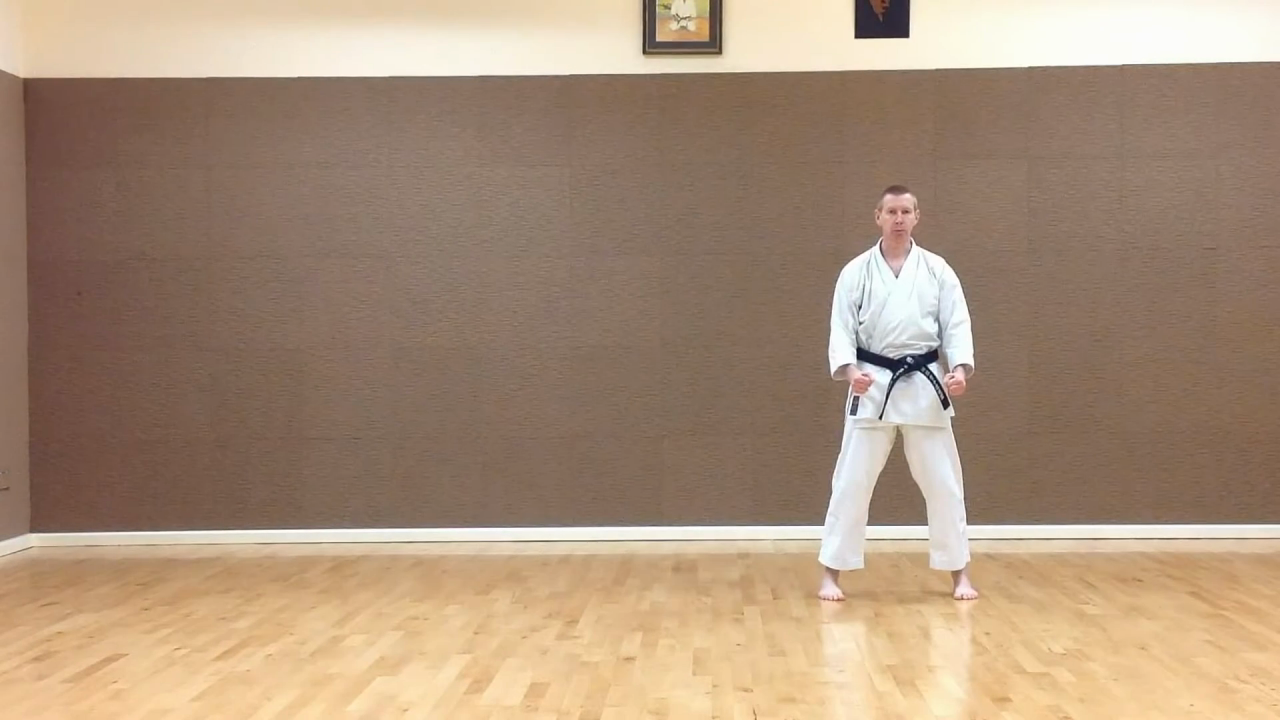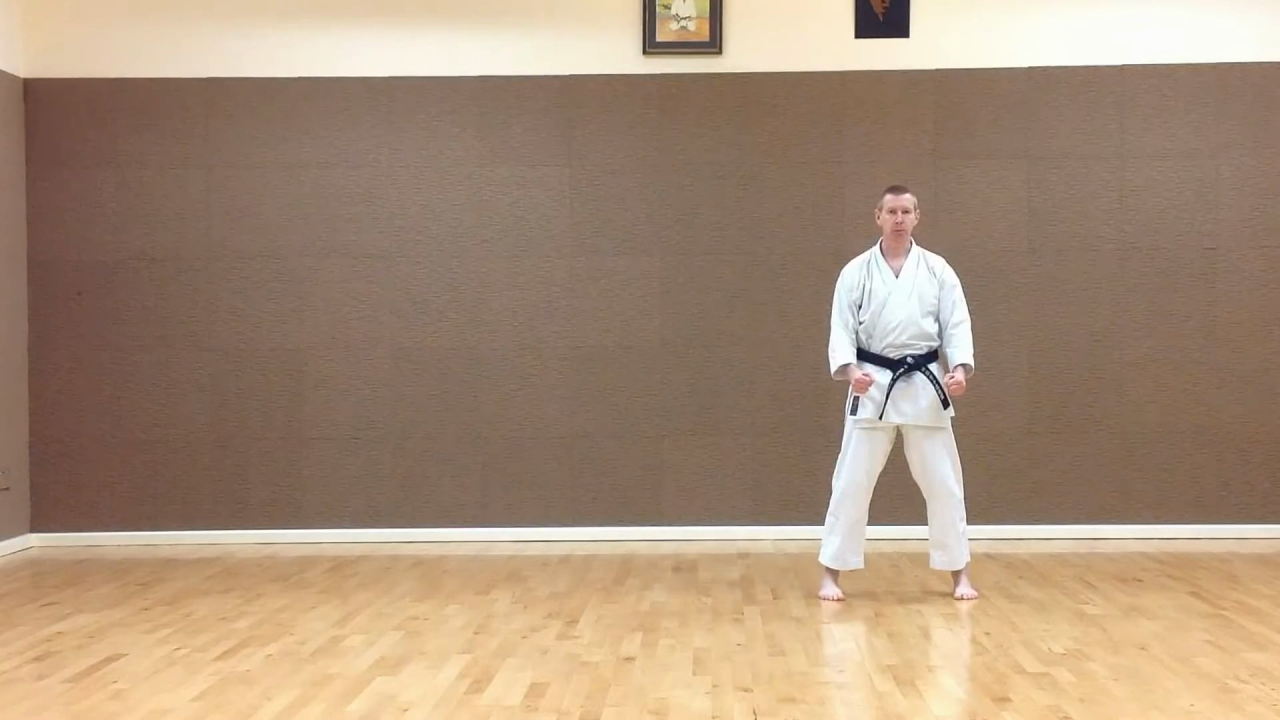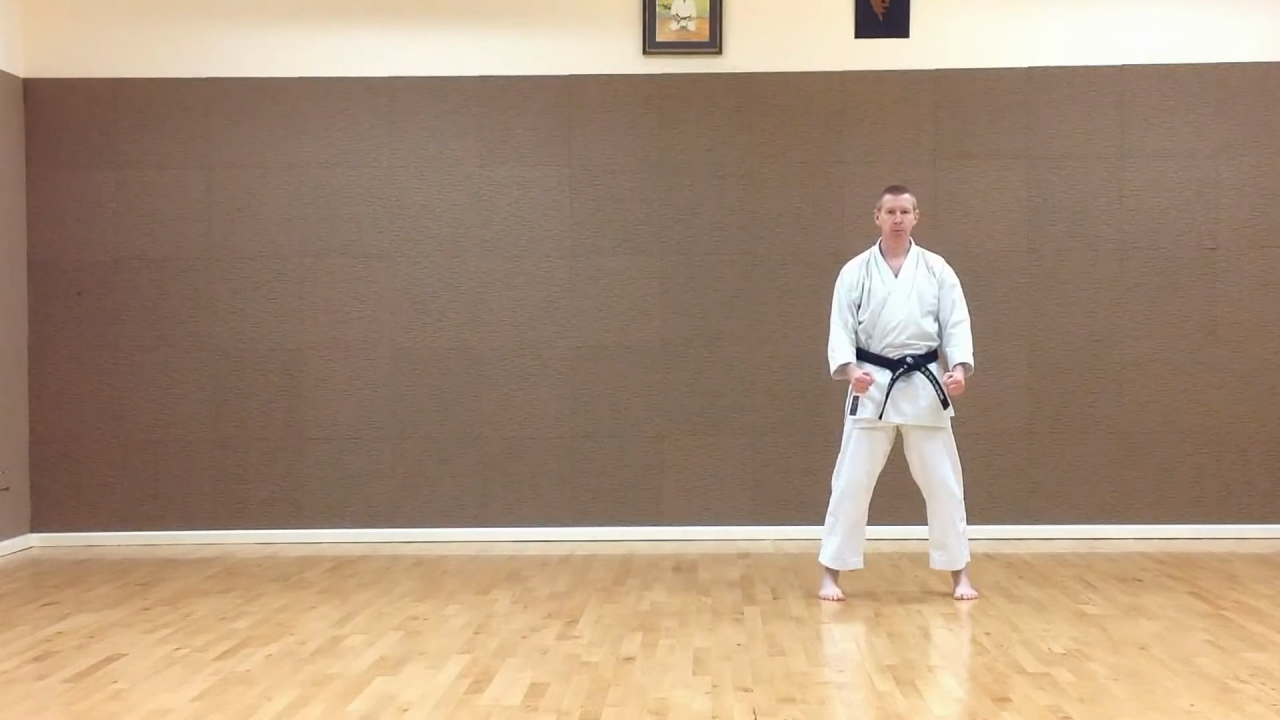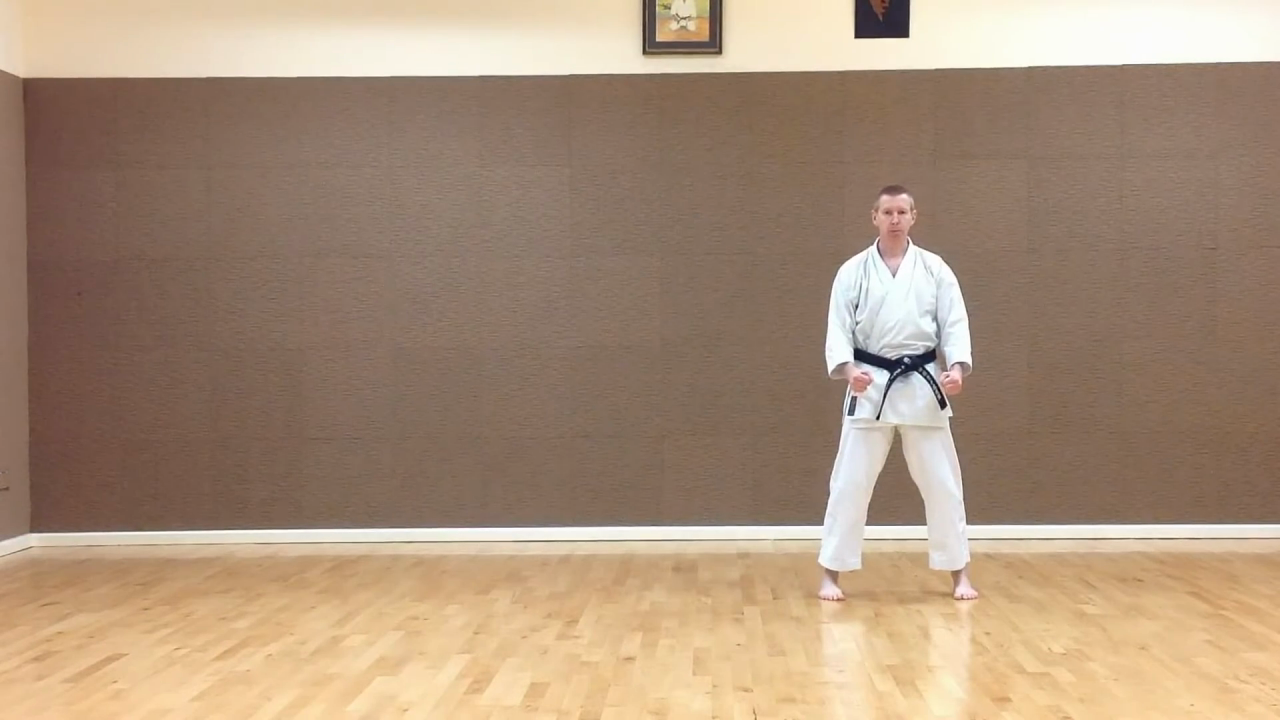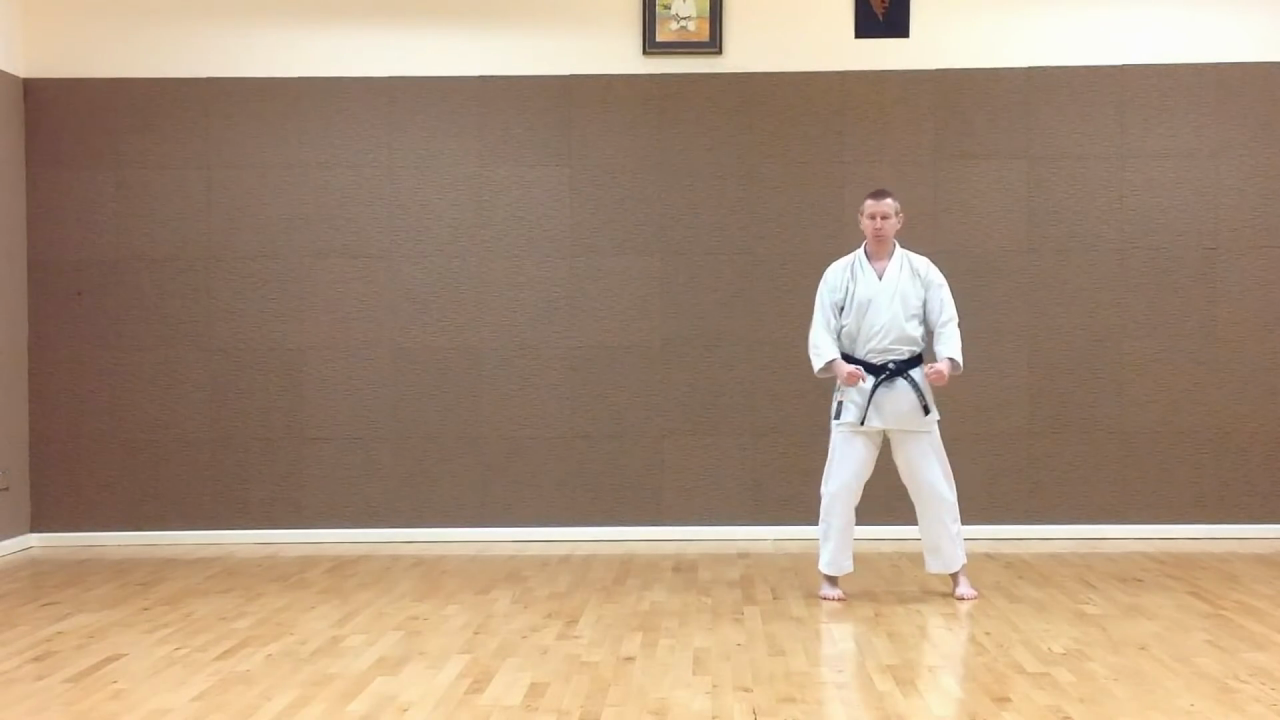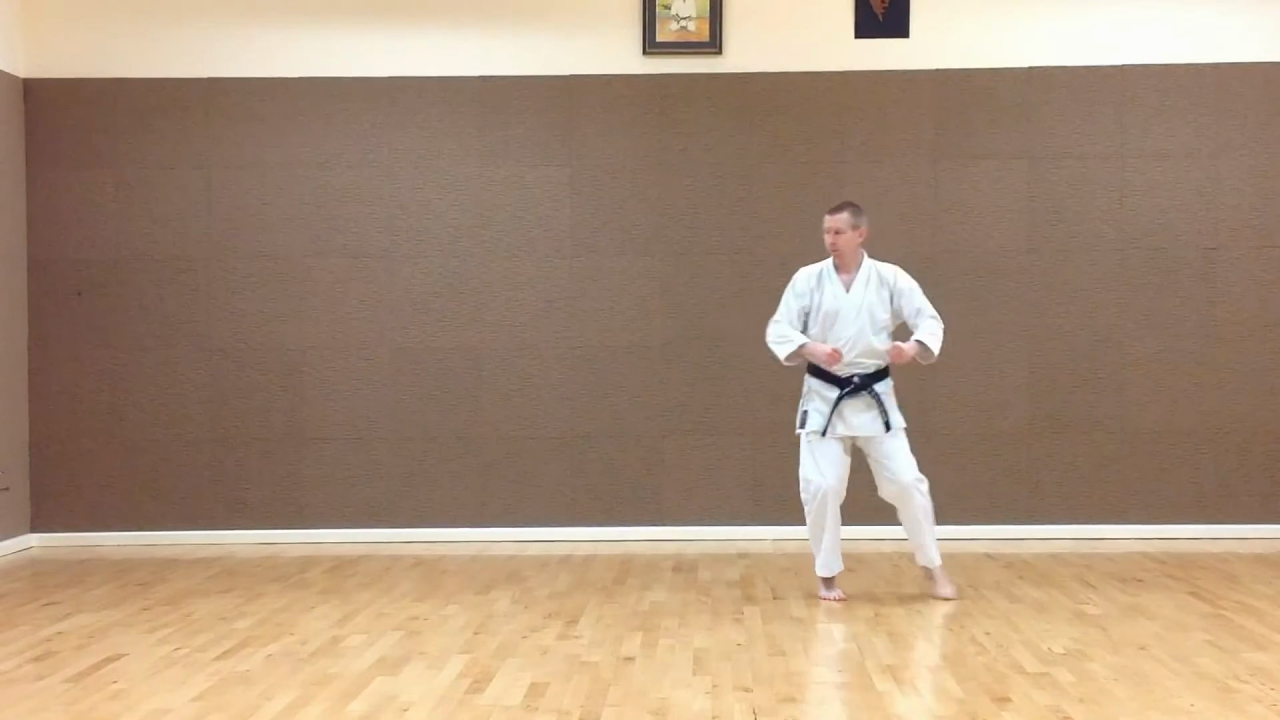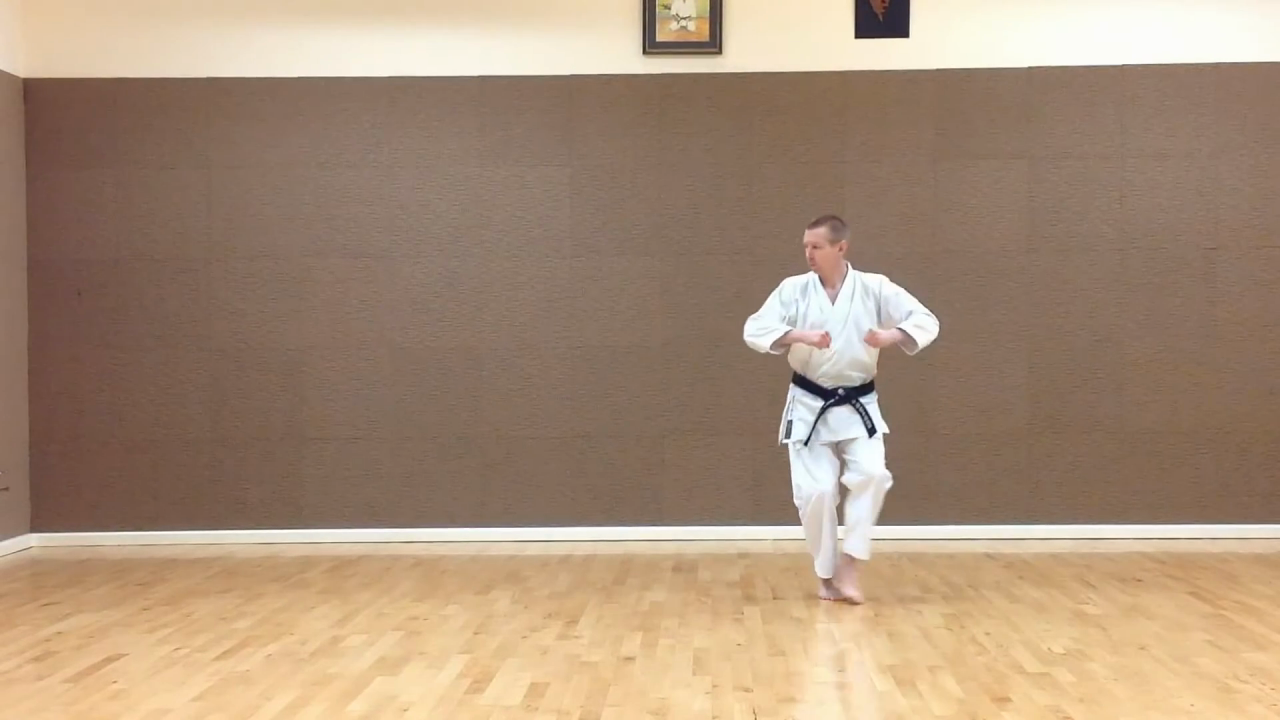
dt=0.3s
person 1, frame 1
left shoulder: (937, 269)
right shoulder: (856, 271)
left elbow: (956, 325)
right elbow: (841, 329)
left wrist: (960, 368)
right wrist: (850, 370)
left hip: (924, 386)
right hip: (872, 385)
left knee: (943, 483)
right knee: (852, 482)
left ankle: (959, 574)
right ankle: (831, 573)
person 1, frame 2
left shoulder: (937, 269)
right shoulder: (856, 271)
left elbow: (957, 324)
right elbow: (842, 329)
left wrist: (960, 368)
right wrist: (850, 370)
left hip: (924, 385)
right hip: (873, 384)
left knee: (944, 483)
right knee: (852, 482)
left ankle: (959, 573)
right ankle: (831, 573)
person 1, frame 3
left shoulder: (937, 269)
right shoulder: (856, 270)
left elbow: (956, 324)
right elbow: (841, 329)
left wrist: (960, 367)
right wrist: (850, 370)
left hip: (924, 385)
right hip: (872, 385)
left knee: (943, 482)
right knee: (852, 481)
left ankle: (959, 573)
right ankle: (832, 572)
person 1, frame 4
left shoulder: (934, 268)
right shoulder: (853, 270)
left elbow: (954, 324)
right elbow: (838, 328)
left wrist: (956, 367)
right wrist: (848, 369)
left hip: (922, 384)
right hip: (871, 385)
left knee: (942, 482)
right knee: (850, 481)
left ankle: (959, 573)
right ankle: (831, 573)
person 1, frame 5
left shoulder: (921, 270)
right shoulder: (840, 272)
left elbow: (946, 323)
right elbow: (820, 331)
left wrist: (946, 363)
right wrist: (837, 367)
left hip: (909, 389)
right hip: (857, 390)
left knee: (933, 483)
right knee: (841, 485)
left ankle: (956, 573)
right ankle: (830, 575)
person 1, frame 6
left shoulder: (890, 278)
right shoulder: (808, 279)
left elbow: (930, 321)
right elbow: (778, 330)
left wrist: (913, 348)
right wrist: (812, 349)
left hip: (875, 397)
right hip: (824, 397)
left knee: (905, 481)
right knee: (821, 487)
left ankle: (932, 566)
right ankle: (828, 575)
person 1, frame 7
left shoulder: (875, 288)
right shoulder: (794, 289)
left elbow: (927, 321)
right elbow: (754, 329)
left wrist: (892, 335)
right wrist: (798, 335)
left hip: (858, 406)
right hip: (808, 407)
left knee: (870, 474)
right knee: (816, 491)
left ankle: (848, 567)
right ankle: (827, 572)
